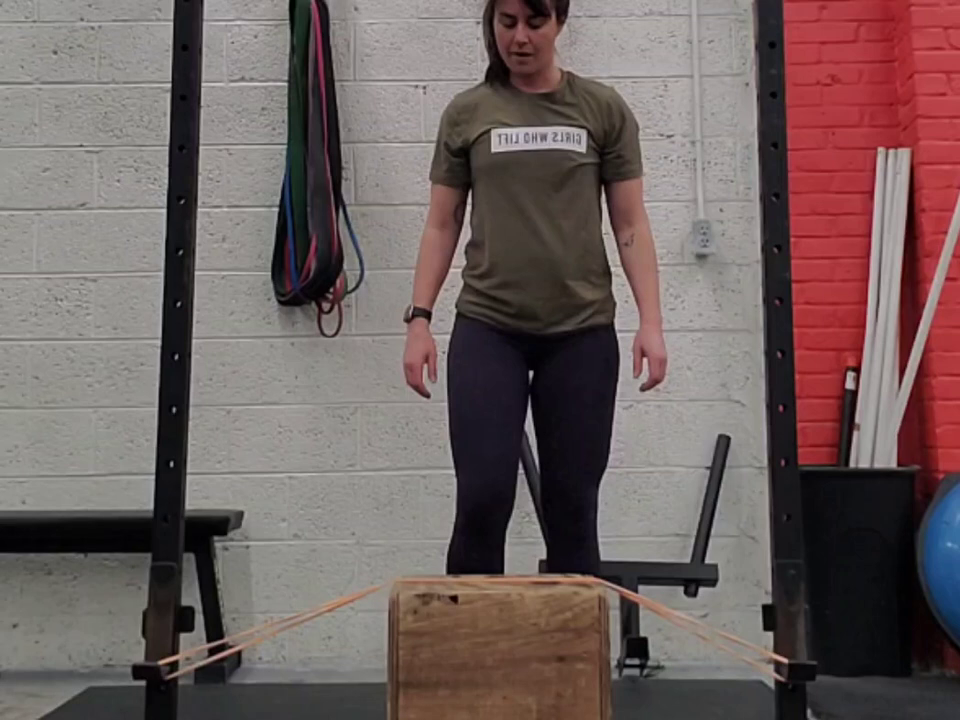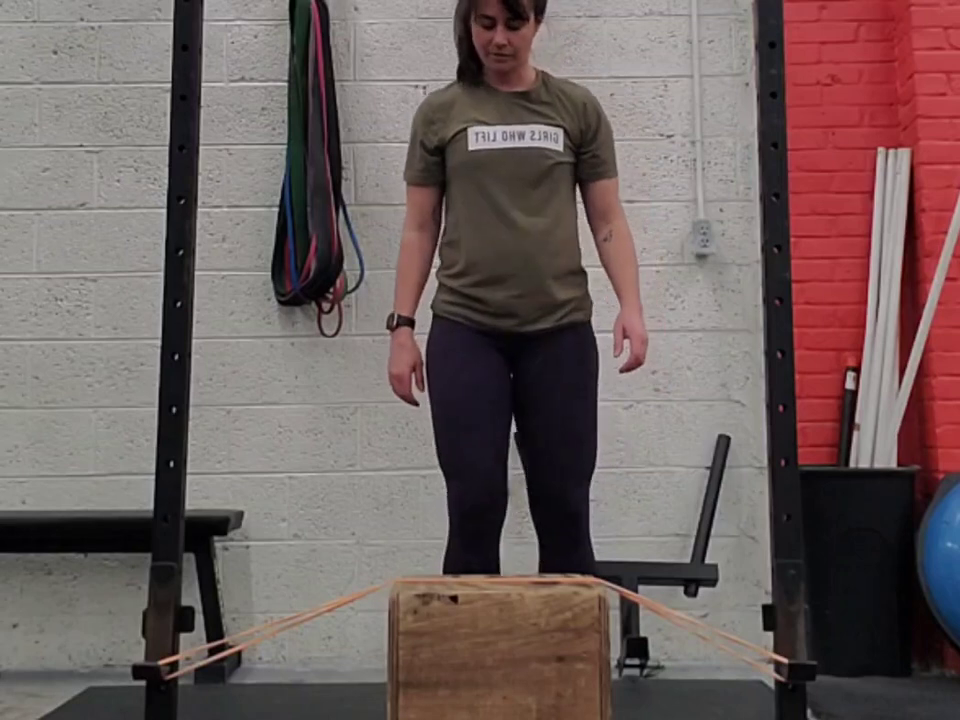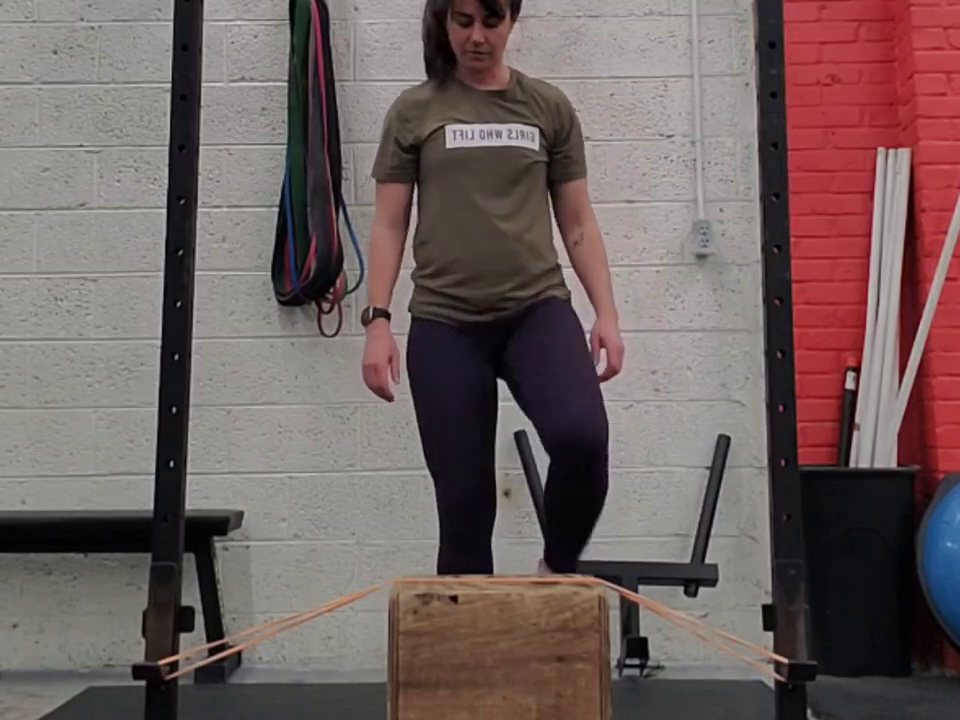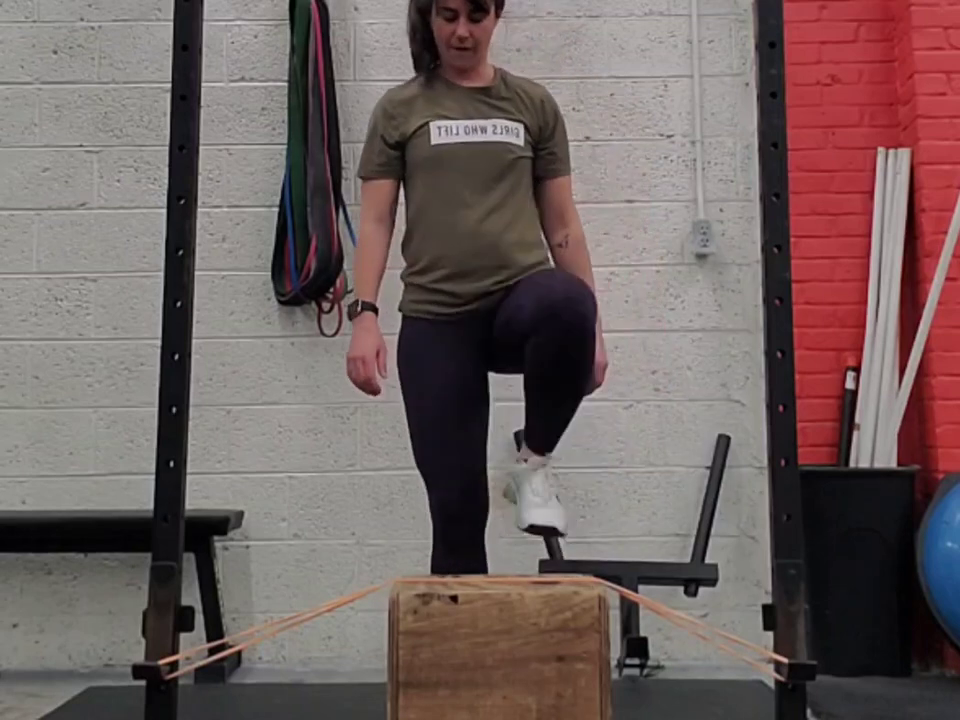
dt=0.2s
person 1, frame 1
left shoulder: (603, 108)
right shoulder: (466, 113)
left elbow: (630, 224)
right elbow: (442, 227)
left wrist: (650, 322)
right wrist: (418, 319)
left hip: (580, 332)
right hip: (487, 328)
left knee: (572, 507)
right knee: (483, 498)
person 1, frame 2
left shoulder: (577, 108)
right shoulder: (440, 112)
left elbow: (607, 221)
right elbow: (419, 229)
left wrist: (631, 306)
right wrist: (401, 328)
left hip: (559, 327)
right hip: (464, 329)
left knee: (563, 507)
right knee: (475, 503)
person 1, frame 3
left shoulder: (549, 106)
right shoulder: (413, 110)
left elbow: (578, 224)
right elbow: (389, 225)
left wrist: (607, 315)
right wrist: (377, 321)
left hip: (535, 310)
right hip: (445, 325)
left knee: (582, 444)
right knee: (464, 502)
left ankle: (558, 578)
person 1, frame 4
left shoulder: (533, 104)
right shoulder: (399, 109)
left elbow: (562, 224)
right elbow: (375, 221)
left wrist: (591, 324)
right wrist: (364, 315)
left hip: (520, 303)
right hip: (435, 319)
left knee: (566, 301)
right knee: (456, 503)
left ankle: (534, 463)
